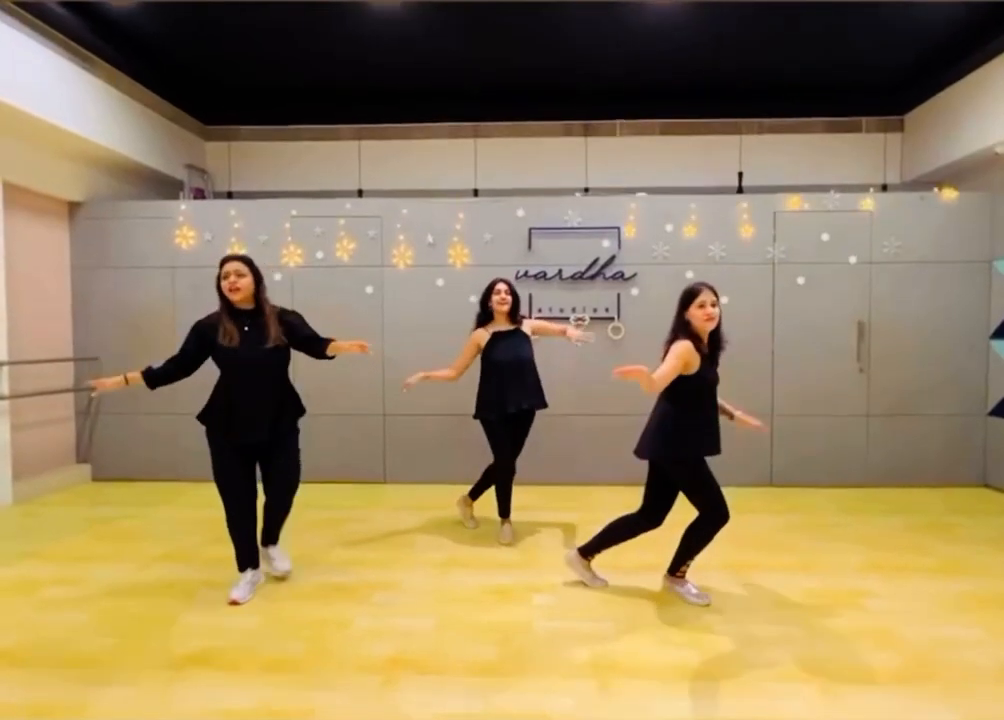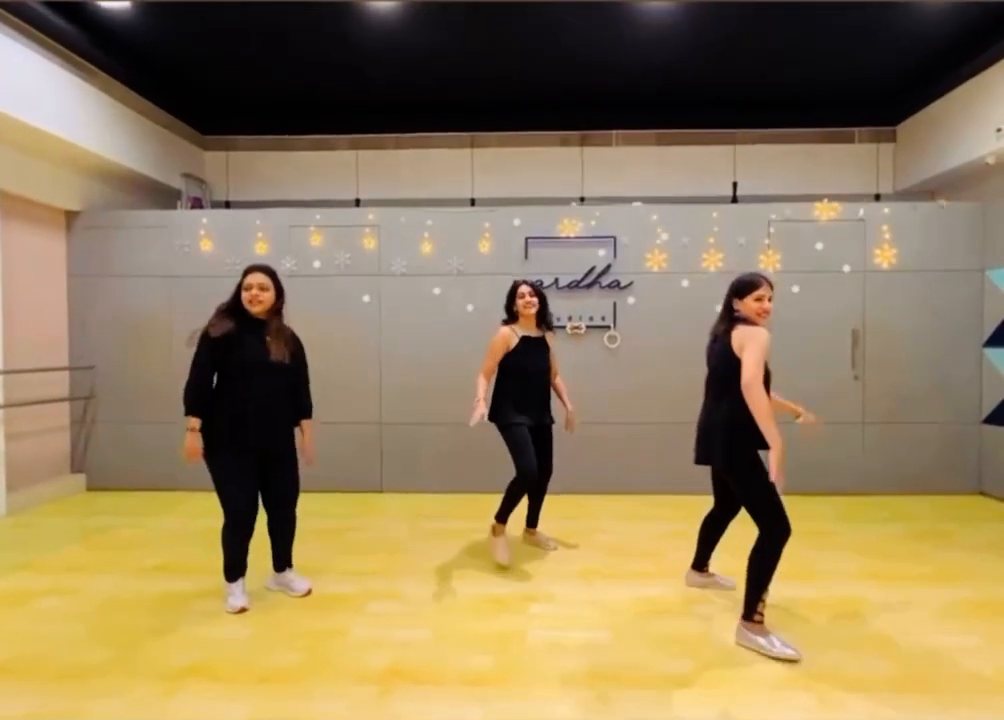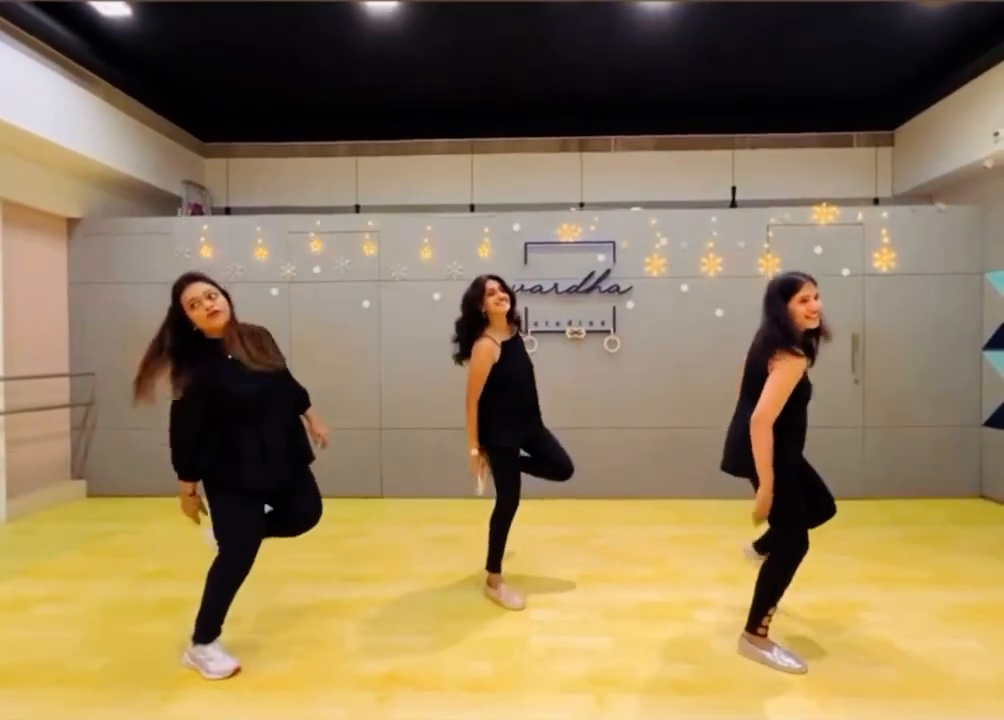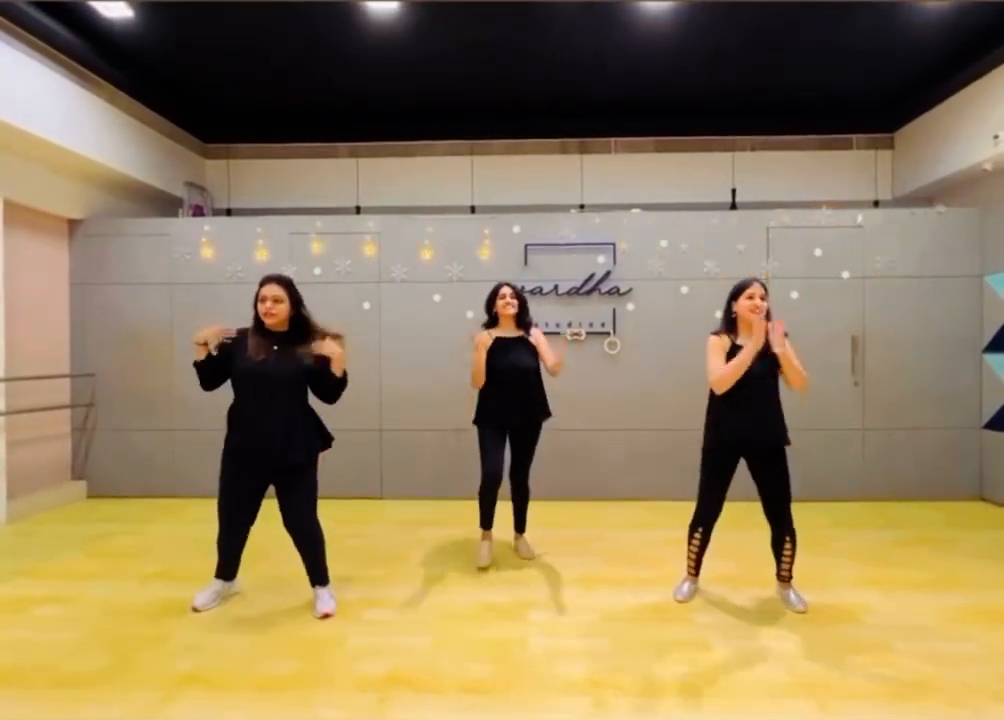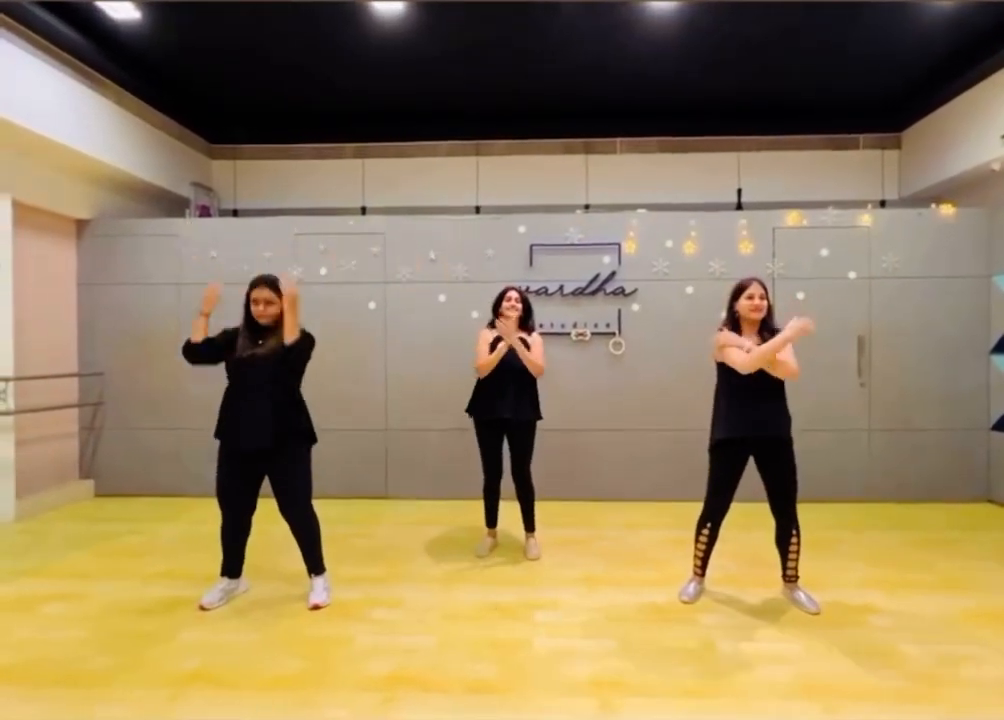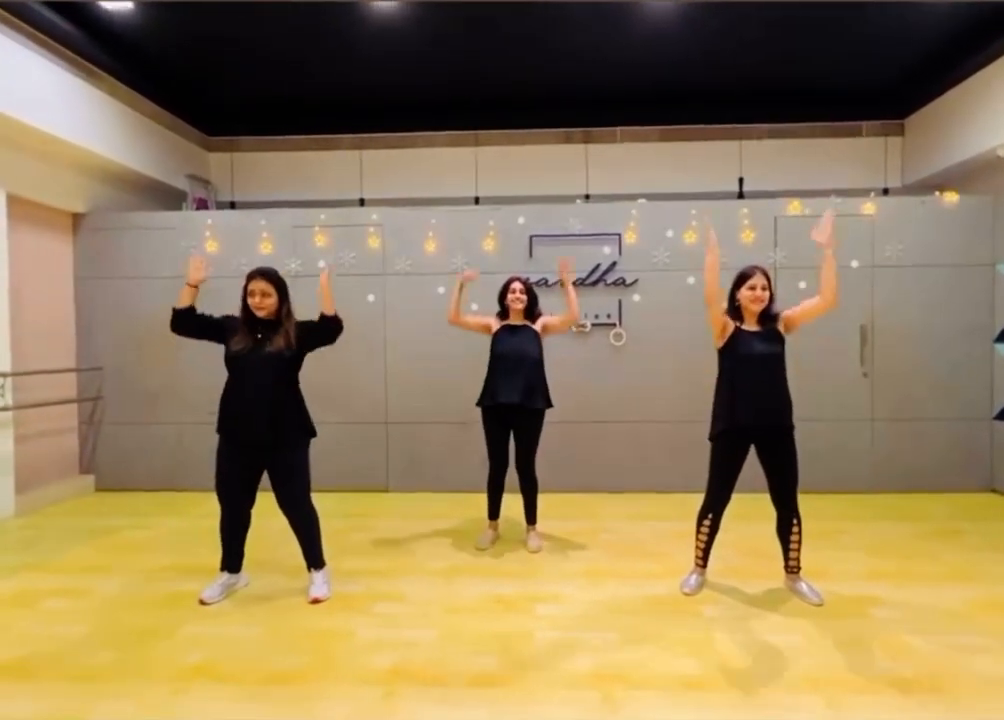
dt=0.7s
person 1, frame 1
left shoulder: (710, 346)
right shoulder: (683, 348)
right elbow: (656, 385)
left wrist: (735, 414)
right wrist: (643, 376)
left hip: (679, 442)
right hip: (674, 445)
left knee: (651, 514)
right knee: (715, 513)
left ankle: (582, 554)
right ankle: (677, 576)
person 1, frame 2
left shoulder: (725, 335)
right shoulder: (754, 335)
right elbow: (751, 386)
left wrist: (793, 408)
right wrist: (775, 443)
left hip: (719, 437)
right hip: (734, 439)
left knee: (726, 506)
right knee: (776, 528)
left ankle: (699, 570)
right ankle: (751, 625)
person 1, frame 3
left shoulder: (769, 341)
right shoulder: (789, 357)
left elbow: (752, 391)
right elbow: (760, 422)
right wrist: (765, 486)
left hip: (780, 453)
right hip: (766, 457)
left knee: (823, 506)
right knee: (793, 542)
left ankle: (763, 550)
right ankle: (755, 637)
person 1, frame 4
left shoulder: (776, 344)
right shoulder: (719, 341)
left elbow: (801, 384)
right elbow: (719, 385)
left wrist: (781, 349)
right wrist: (752, 347)
left hip: (767, 441)
right hip: (723, 439)
left knee: (781, 516)
right knee: (707, 512)
left ankle: (785, 584)
right ankle: (691, 577)
person 1, frame 5
left shoulder: (776, 340)
right shoulder: (724, 339)
left elbow: (790, 371)
right elbow: (745, 364)
left wrist: (749, 344)
right wrist: (790, 333)
left hip: (774, 435)
right hip: (731, 435)
left knee: (786, 512)
right knee: (715, 509)
left ankle: (791, 584)
right ankle: (697, 578)
person 1, frame 6
left shoulder: (780, 324)
right shoulder: (724, 327)
left elbow: (827, 298)
right elbow: (710, 296)
left wrist: (827, 248)
right wrist: (712, 247)
left hip: (776, 429)
right hip: (732, 429)
left knee: (787, 504)
right knee: (715, 502)
left ankle: (793, 576)
right ankle: (698, 569)
person 2, frame 1
left shoulder: (284, 321)
right shoulder: (209, 328)
left elbow: (315, 345)
right elbow: (177, 367)
left wrist: (342, 346)
right wrist: (126, 379)
left hip: (279, 424)
right hip: (229, 428)
left knee: (283, 488)
right knee: (237, 499)
left ankle: (270, 545)
right ankle: (248, 571)
person 2, frame 2
left shoulder: (289, 340)
right shoulder: (222, 332)
left elbow: (299, 389)
right elbow: (199, 383)
left wrist: (305, 429)
right wrist: (193, 429)
left hip: (277, 439)
right hip: (228, 439)
left knee: (284, 506)
right knee: (240, 511)
left ankle: (282, 572)
right ankle: (234, 581)
person 2, frame 3
left shoulder: (259, 339)
right shoulder: (194, 366)
left elbow: (287, 384)
right elbow: (187, 431)
left wrist: (311, 416)
right wrist: (188, 489)
left hip: (286, 454)
right hip: (232, 468)
left knee: (304, 515)
right knee: (239, 551)
left ankle: (234, 529)
right ankle: (202, 645)
person 2, frame 4
left shoulder: (311, 347)
right shoulder: (239, 343)
left elbow: (329, 392)
right elbow: (210, 379)
left wrist: (337, 361)
right wrist: (202, 348)
left hip: (295, 449)
right hip: (244, 447)
left knee: (301, 521)
right knee: (232, 518)
left ankle: (321, 588)
right ankle: (224, 581)
person 2, frame 5
left shoulder: (296, 339)
right shoulder: (235, 339)
left elbow: (295, 364)
right elbow: (195, 353)
left wrist: (291, 312)
right wrist: (205, 312)
left hip: (286, 440)
right hip: (238, 439)
left knee: (297, 510)
right knee: (234, 511)
left ankle: (318, 578)
right ankle: (231, 579)
person 2, frame 6
left shoulder: (296, 332)
right shoulder: (232, 329)
left elbow: (331, 330)
right elbow: (182, 325)
left wrist: (325, 289)
right wrist: (192, 284)
left hip: (285, 435)
right hip: (238, 435)
left knee: (296, 503)
right knee: (232, 504)
left ankle: (318, 571)
right ankle: (231, 573)
person 3, frame 1
left shoulder: (527, 326)
right shoulder: (481, 335)
left elbow: (567, 331)
right elbow: (455, 372)
left wrist: (574, 331)
right wrist: (424, 375)
left hip: (525, 407)
right hip: (494, 410)
left knee: (505, 463)
right knee: (505, 466)
left ankle: (468, 500)
right ankle: (504, 520)
person 3, frame 2
left shoulder: (545, 335)
right shoulder: (506, 334)
left elbow: (554, 375)
right elbow: (485, 374)
left wrist: (567, 405)
right wrist: (480, 402)
left hip: (540, 415)
right hip: (512, 414)
left knee: (544, 473)
right knee: (528, 472)
left ankle: (531, 530)
right ankle: (498, 526)
person 3, frame 3
left shoulder: (514, 331)
right shoulder: (484, 345)
right elbow: (472, 400)
right wrist: (474, 447)
left hip: (527, 421)
right hip: (499, 429)
left knee: (563, 468)
right knee: (509, 500)
left ankle: (500, 476)
right ankle: (493, 581)
person 3, frame 4
left shoulder: (534, 335)
right shoulder: (484, 337)
left elbow: (551, 369)
right elbow: (478, 382)
left wrist: (557, 363)
right wrist: (480, 353)
left hip: (528, 416)
right hip: (492, 417)
left knee: (520, 476)
right knee: (491, 475)
left ankle: (520, 536)
right ankle: (486, 536)
person 3, frame 5
left shoulder: (533, 336)
right shoulder: (487, 334)
left elbow: (538, 370)
right elbow: (481, 369)
left wrist: (513, 339)
right wrist: (507, 341)
left hip: (522, 415)
right hip: (488, 414)
left knee: (521, 474)
right knee: (492, 474)
left ankle: (530, 535)
right ankle: (491, 533)
person 3, frame 6
left shoulder: (539, 324)
right shoulder: (493, 324)
left elbow: (571, 319)
right elbow: (454, 319)
left wrist: (567, 283)
right wrist: (460, 285)
left hip: (530, 406)
right hip: (495, 404)
left knee: (525, 466)
right knee: (497, 465)
left ankle: (531, 528)
right ankle: (492, 526)
